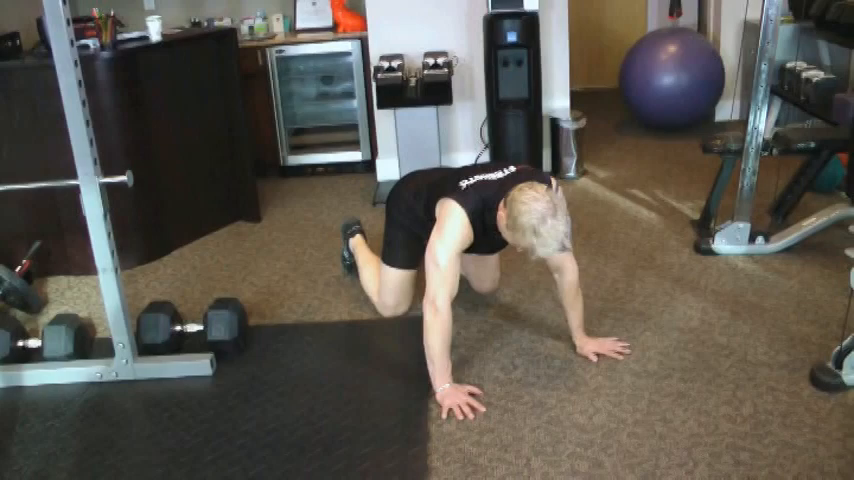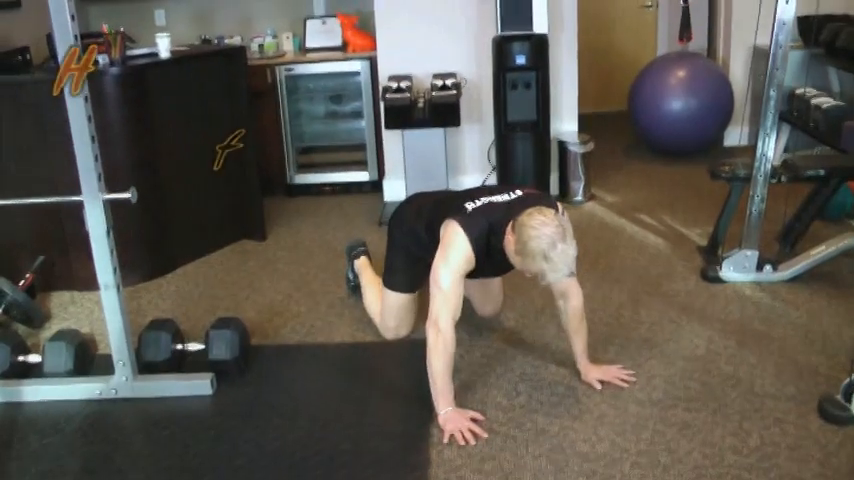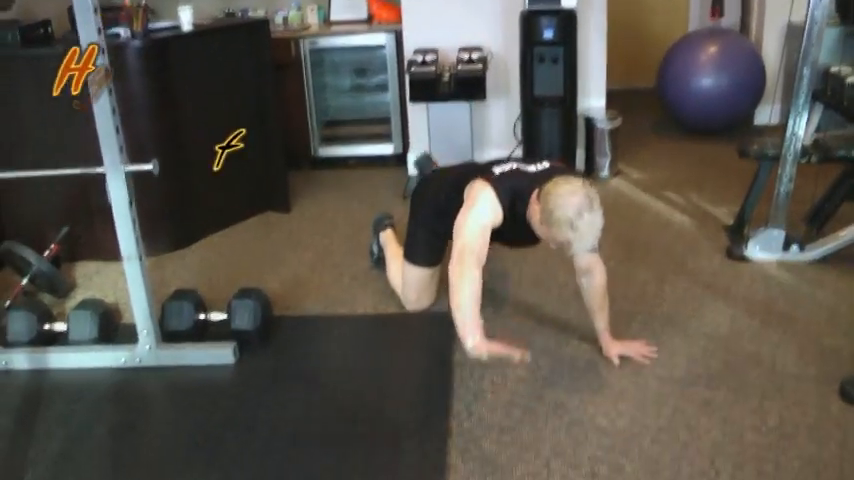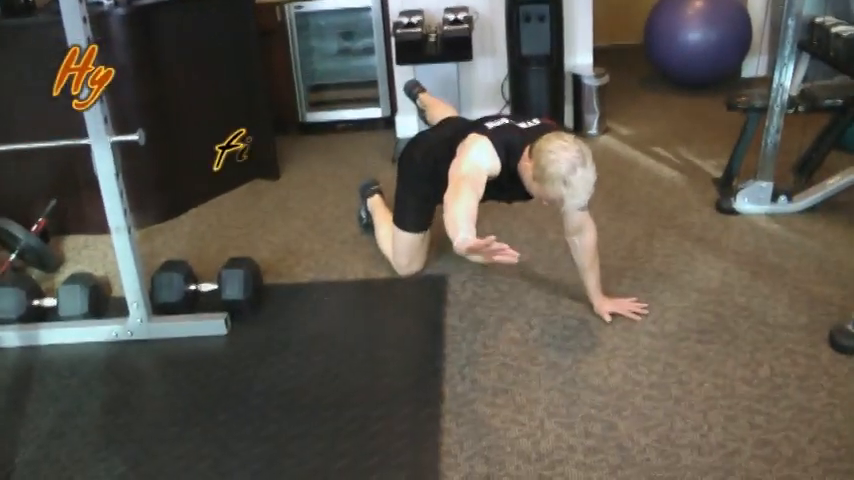
dt=0.3s
person 1, frame 1
left shoulder: (547, 193)
right shoulder: (457, 217)
left elbow: (565, 267)
right elbow: (437, 303)
left wrist: (580, 337)
right wrist: (444, 386)
right hip: (411, 205)
left knee: (487, 286)
right knee: (392, 306)
right ankle: (355, 239)
person 1, frame 2
left shoulder: (553, 218)
right shoulder: (462, 240)
left elbow: (569, 293)
right elbow: (440, 326)
left wrist: (584, 364)
right wrist: (446, 410)
right hip: (412, 228)
left knee: (489, 310)
right knee: (395, 329)
right ankle: (360, 261)
person 1, frame 3
left shoulder: (573, 201)
right shoulder: (487, 201)
left elbow: (590, 271)
right elbow: (465, 265)
left wrist: (607, 340)
right wrist: (473, 338)
right hip: (436, 202)
right knee: (417, 302)
left ankle: (435, 173)
right ankle: (386, 233)
person 1, frame 4
left shoulder: (562, 155)
right shoulder: (483, 153)
left elbow: (579, 229)
right elbow: (461, 193)
left wrist: (598, 298)
right wrist: (464, 240)
right hip: (422, 164)
right knee: (407, 267)
left ankle: (420, 96)
right ankle: (373, 199)
